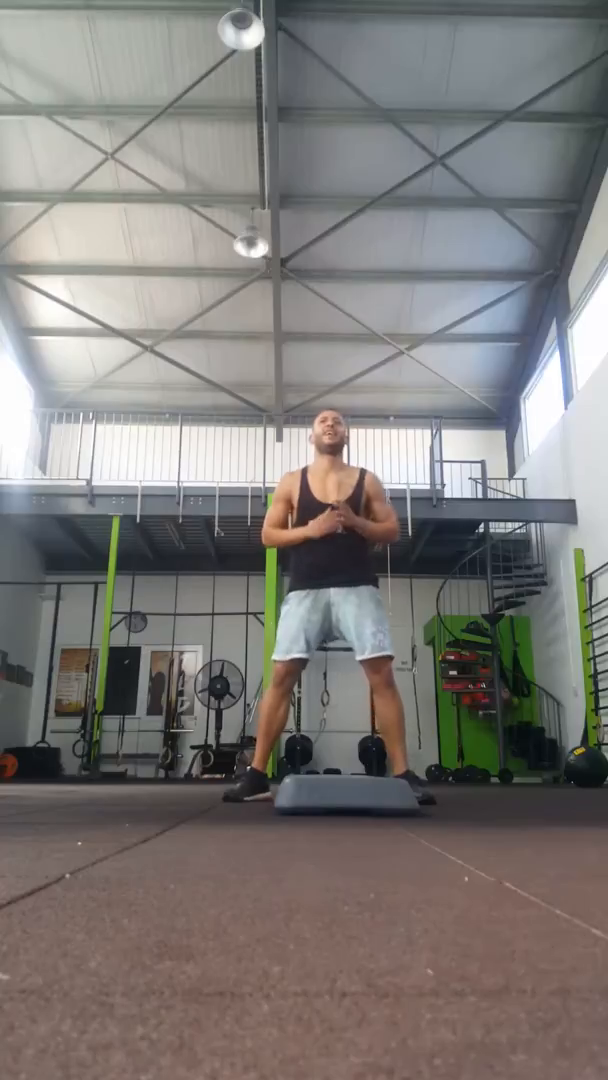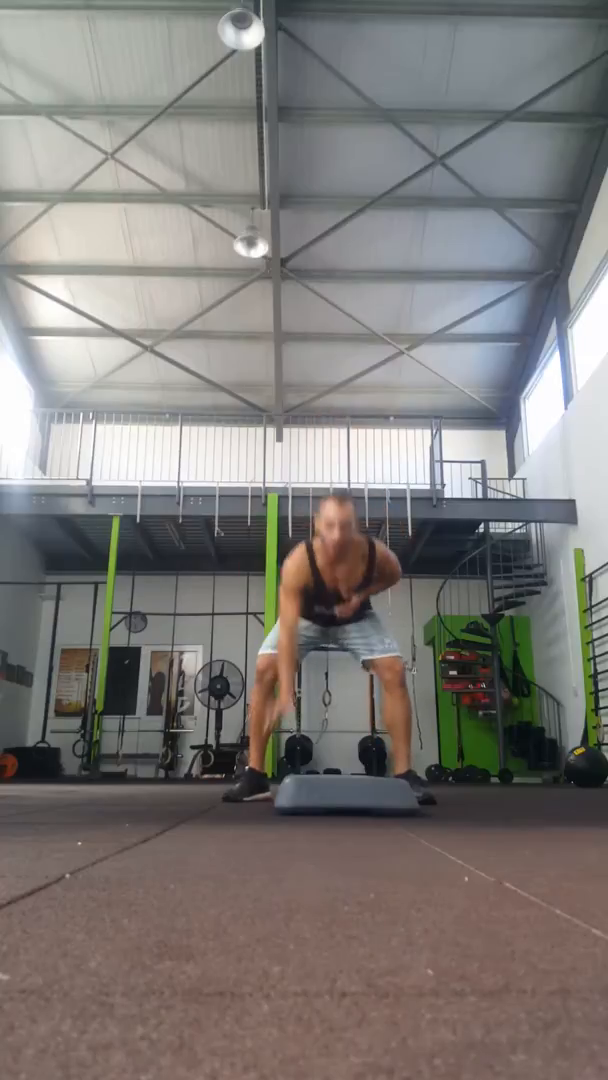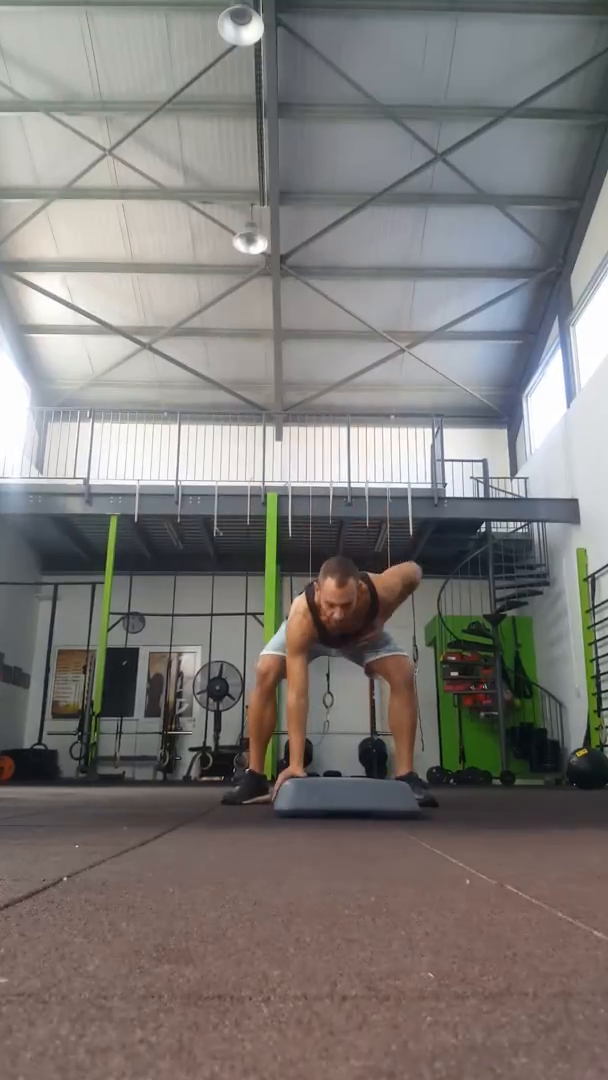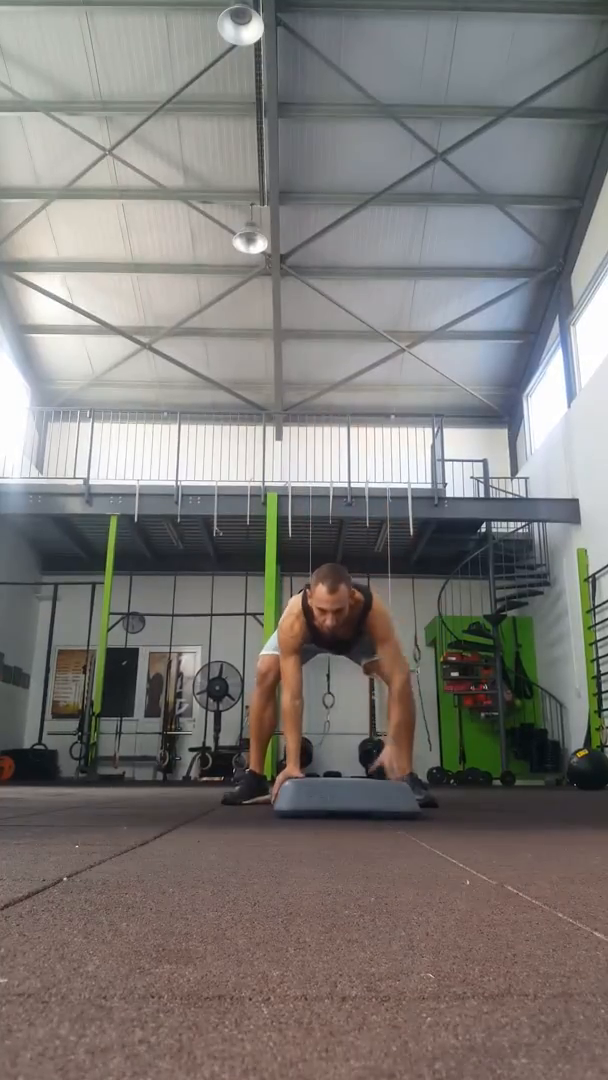
dt=0.4s
person 1, frame 1
left shoulder: (367, 481)
right shoulder: (292, 482)
left elbow: (393, 531)
right elbow: (268, 534)
left wrist: (355, 521)
right wrist: (309, 529)
left hip: (357, 590)
right hip: (306, 592)
left knee: (382, 676)
right knee: (282, 676)
left ankle: (403, 773)
right ankle: (257, 774)
person 1, frame 2
left shoulder: (376, 552)
right shoulder: (299, 561)
left elbow: (394, 575)
right elbow: (289, 627)
left wrist: (362, 595)
right wrist: (285, 693)
left hip: (356, 619)
right hip: (307, 619)
left knee: (394, 674)
right knee: (265, 670)
left ankle: (404, 774)
right ankle: (255, 775)
person 1, frame 3
left shoulder: (381, 590)
right shoulder: (301, 616)
left elbow: (414, 571)
right elbow: (297, 694)
left wrist: (381, 620)
right wrist: (296, 762)
left hip: (361, 634)
right hip: (310, 635)
left knee: (403, 676)
right knee: (266, 674)
left ankle: (406, 776)
right ankle: (254, 777)
person 1, frame 4
left shoulder: (371, 609)
right shoulder: (294, 620)
left elbow: (400, 678)
right elbow: (292, 695)
left wrist: (392, 744)
right wrist: (292, 764)
left hip: (359, 634)
right hip: (308, 636)
left knee: (399, 676)
right knee: (266, 675)
left ankle: (406, 777)
right ankle: (255, 778)
